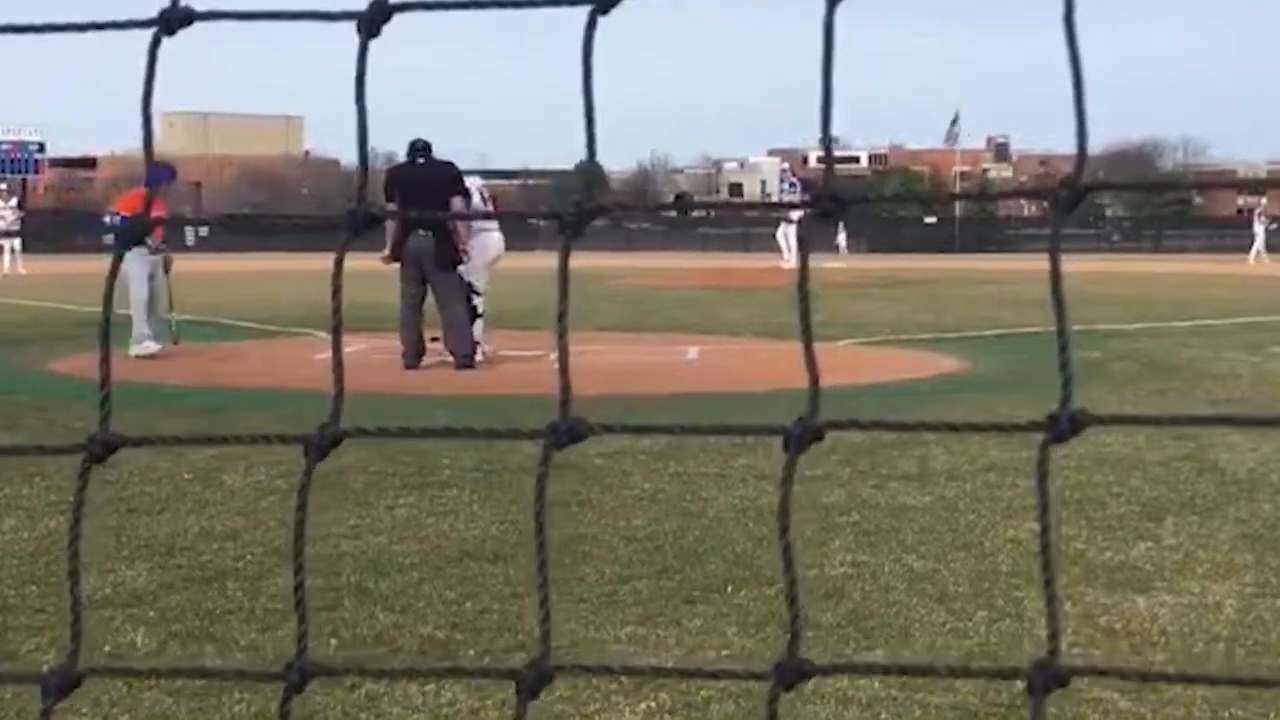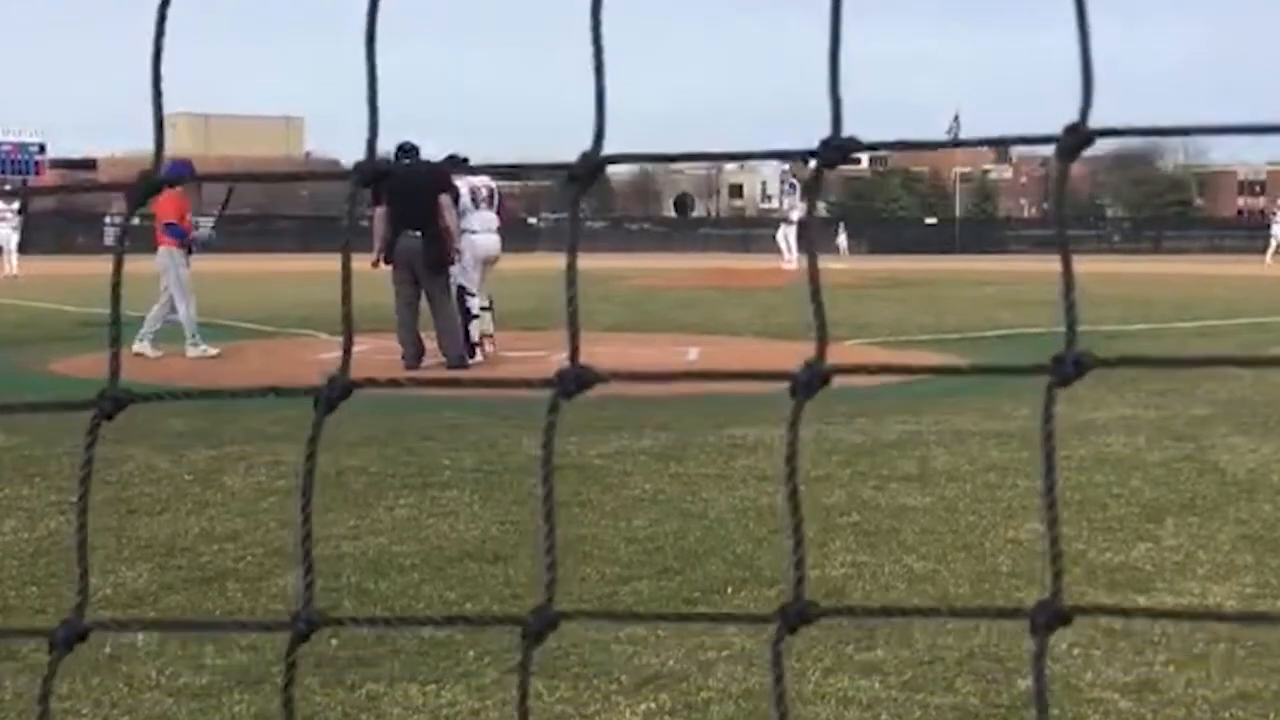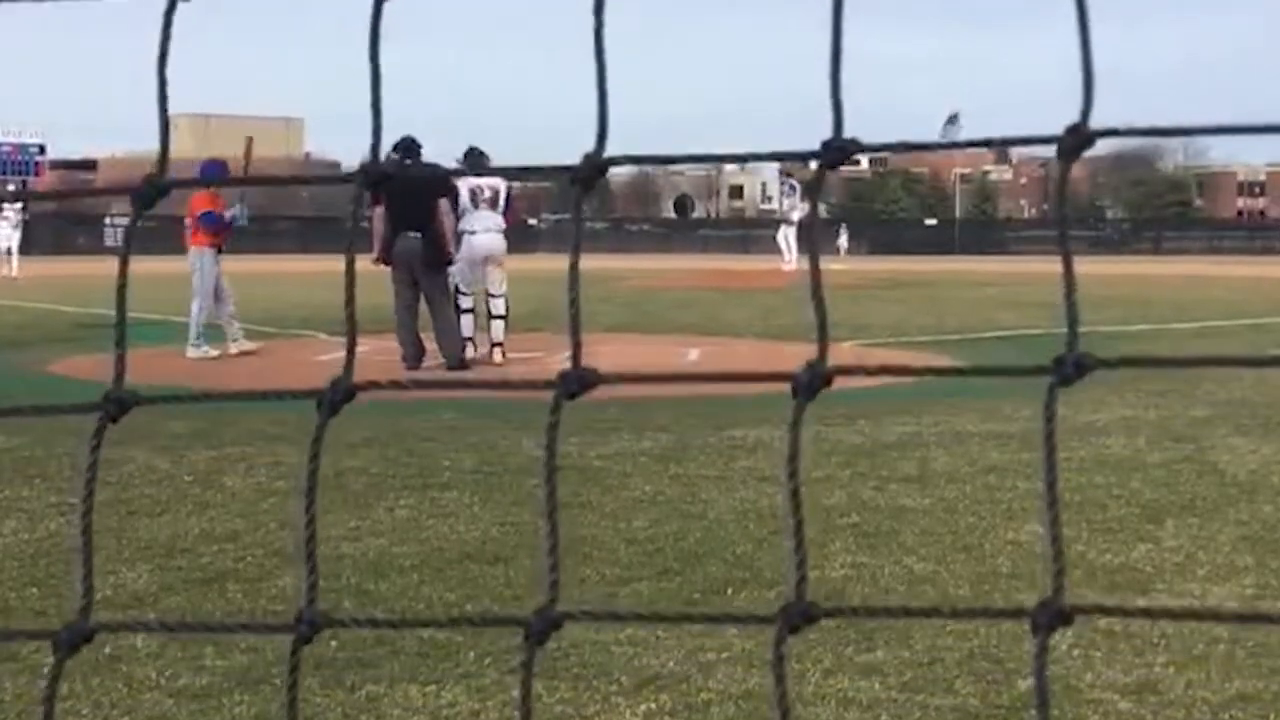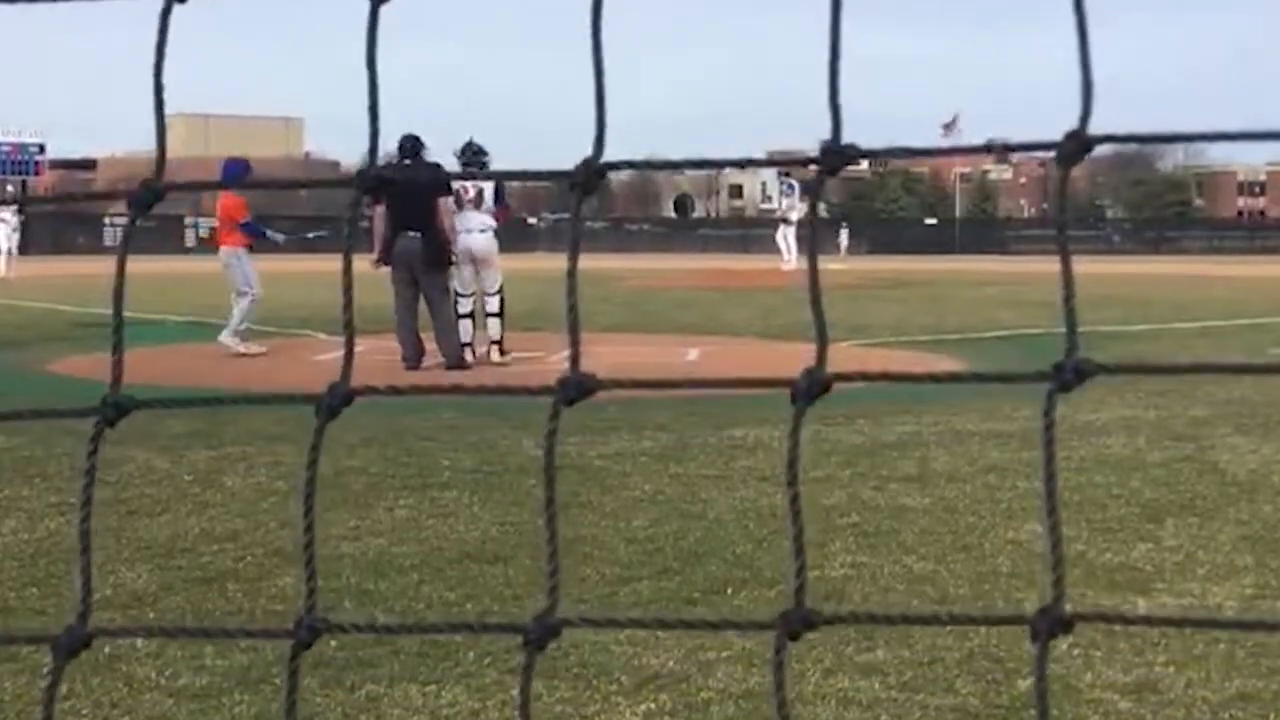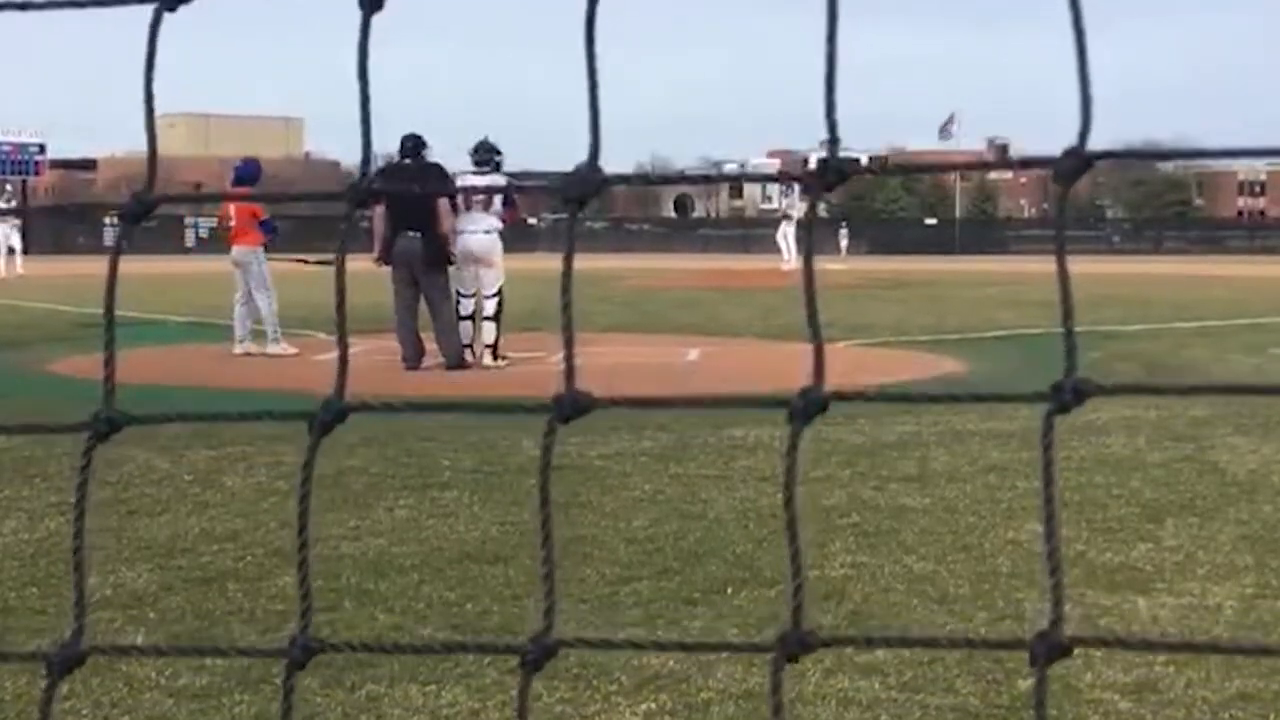
dt=0.5s
person 1, frame 1
left shoulder: (396, 173)
right shoulder: (448, 170)
left elbow: (392, 212)
right elbow: (458, 208)
left wrist: (389, 246)
right wrist: (463, 242)
left hip: (409, 243)
right hip: (439, 242)
left knee: (410, 302)
right knee: (452, 301)
left ankle: (411, 355)
right ankle: (463, 355)
person 1, frame 2
left shoulder: (385, 176)
right shoulder: (435, 171)
left elbow: (380, 215)
right elbow: (446, 207)
left wrist: (377, 250)
right wrist: (456, 241)
left hip: (400, 244)
right hip: (429, 243)
left knee: (405, 304)
right knee: (442, 302)
left ankle: (411, 356)
right ankle: (455, 356)
person 1, frame 3
left shoulder: (385, 176)
right shoulder: (435, 172)
left elbow: (379, 215)
right elbow: (444, 211)
left wrist: (377, 249)
right wrist: (451, 245)
left hip: (398, 245)
right hip: (427, 245)
left knee: (405, 305)
right knee: (441, 303)
left ankle: (412, 357)
right ankle: (454, 357)
person 1, frame 4
left shoulder: (385, 175)
right shoulder: (435, 172)
left elbow: (380, 214)
right elbow: (444, 209)
left wrist: (377, 249)
right wrist: (452, 243)
left hip: (398, 245)
right hip: (428, 244)
left knee: (404, 305)
right knee: (440, 303)
left ankle: (411, 357)
right ankle: (453, 357)
person 1, frame 5
left shoulder: (385, 175)
right shoulder: (435, 172)
left elbow: (379, 213)
right elbow: (444, 209)
left wrist: (378, 248)
right wrist: (451, 243)
left hip: (398, 244)
right hip: (427, 244)
left knee: (404, 305)
right knee: (440, 303)
left ankle: (411, 357)
right ankle: (453, 357)
person 2, frame 1
right shoulder: (474, 182)
left hip: (482, 240)
right hip: (494, 238)
left knee: (471, 292)
right knee: (472, 291)
left ankle: (473, 348)
right ankle: (476, 341)
person 2, frame 2
left shoulder: (455, 184)
right shoulder: (489, 182)
right elbow: (498, 213)
left hip: (471, 240)
right hip: (494, 239)
left knee: (467, 293)
right knee: (480, 289)
left ankle: (473, 350)
right ankle: (487, 339)
person 2, frame 3
left shoulder: (459, 184)
right shoulder: (502, 183)
right elbow: (507, 217)
left hip: (472, 240)
right hip: (497, 239)
left knee: (463, 292)
right knee: (497, 294)
left ankle: (468, 344)
right ankle: (497, 349)
person 2, frame 4
left shoulder: (451, 184)
right shoulder: (492, 181)
right elbow: (502, 214)
left hip: (460, 240)
right hip: (485, 238)
left knee: (463, 296)
right knee: (493, 293)
left ankle: (467, 350)
right ankle: (495, 348)
person 2, frame 5
left shoulder: (459, 181)
right shoulder: (501, 182)
right elbow: (511, 215)
left hip: (463, 240)
right hip: (489, 240)
left knee: (464, 296)
right knee: (492, 297)
left ankle: (467, 350)
right ankle: (489, 352)
person 3, frame 1
left shoulder: (161, 200)
right shoulder: (134, 196)
right elbow: (119, 221)
left wrist: (165, 252)
right wrist: (142, 236)
left hip: (156, 255)
right hip: (136, 251)
left knee: (155, 300)
right knee: (141, 294)
left ankle: (138, 344)
right ankle: (143, 340)
person 3, frame 2
left shoulder: (180, 198)
right shoulder: (169, 199)
right elbow: (172, 230)
left wrist: (199, 235)
right wrist: (197, 235)
left hip: (178, 254)
right hip: (172, 253)
left knee: (167, 300)
right knee: (185, 299)
left ankle: (143, 341)
right ankle: (194, 345)
person 3, frame 3
left shoulder: (215, 198)
right shoulder: (201, 197)
left elbow: (221, 224)
right elbow: (210, 221)
left wrist: (233, 216)
right wrist: (231, 214)
left hip: (212, 253)
right hip: (203, 253)
left knee: (223, 298)
right knee: (202, 300)
left ankle: (236, 341)
right ankle: (195, 345)
person 3, frame 4
left shoulder: (223, 197)
right shoulder: (236, 200)
right elbow: (249, 227)
left wrist: (267, 232)
right wrist: (270, 235)
left hip: (228, 250)
right hip: (237, 251)
left knee: (241, 296)
right knee: (252, 293)
left ankle: (242, 341)
right ankle: (231, 333)
person 3, frame 5
left shoulder: (228, 198)
right shoulder: (253, 198)
left elbow: (224, 224)
right elbow: (266, 225)
right wrist: (275, 230)
left hip: (236, 250)
right hip: (252, 251)
left knee: (243, 297)
right knee: (266, 296)
left ankle: (242, 342)
right ankle: (274, 343)
